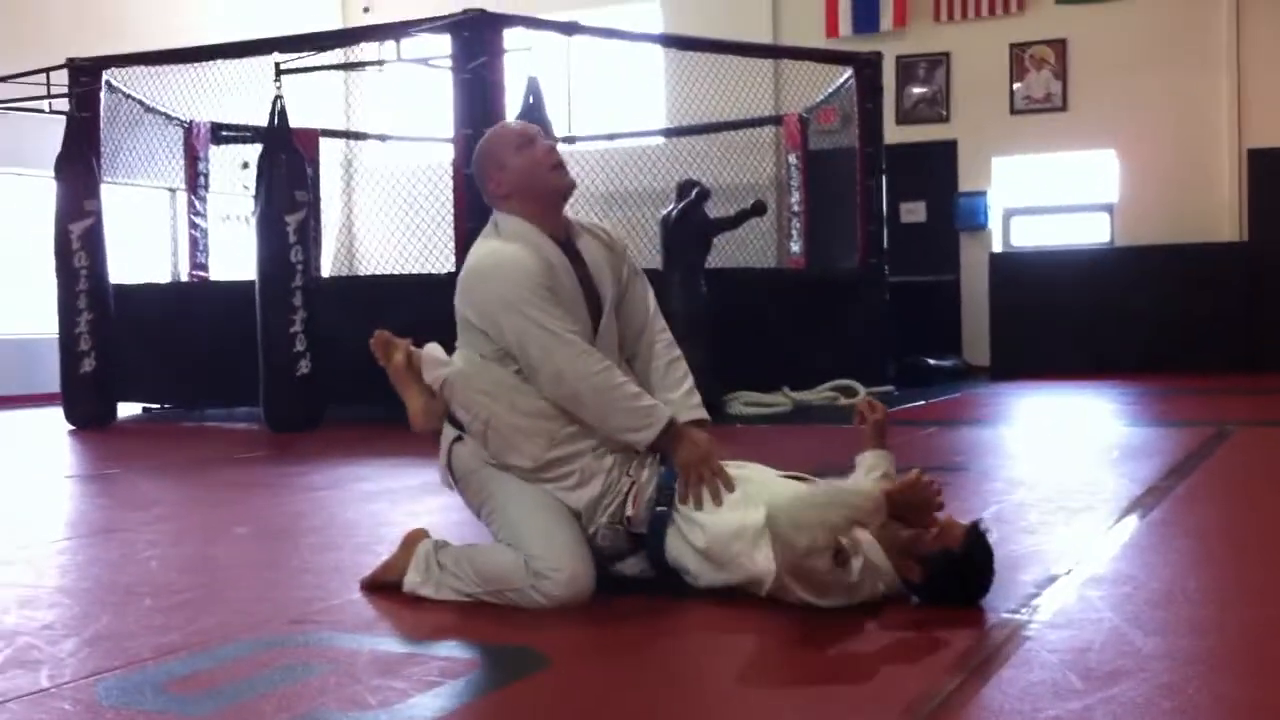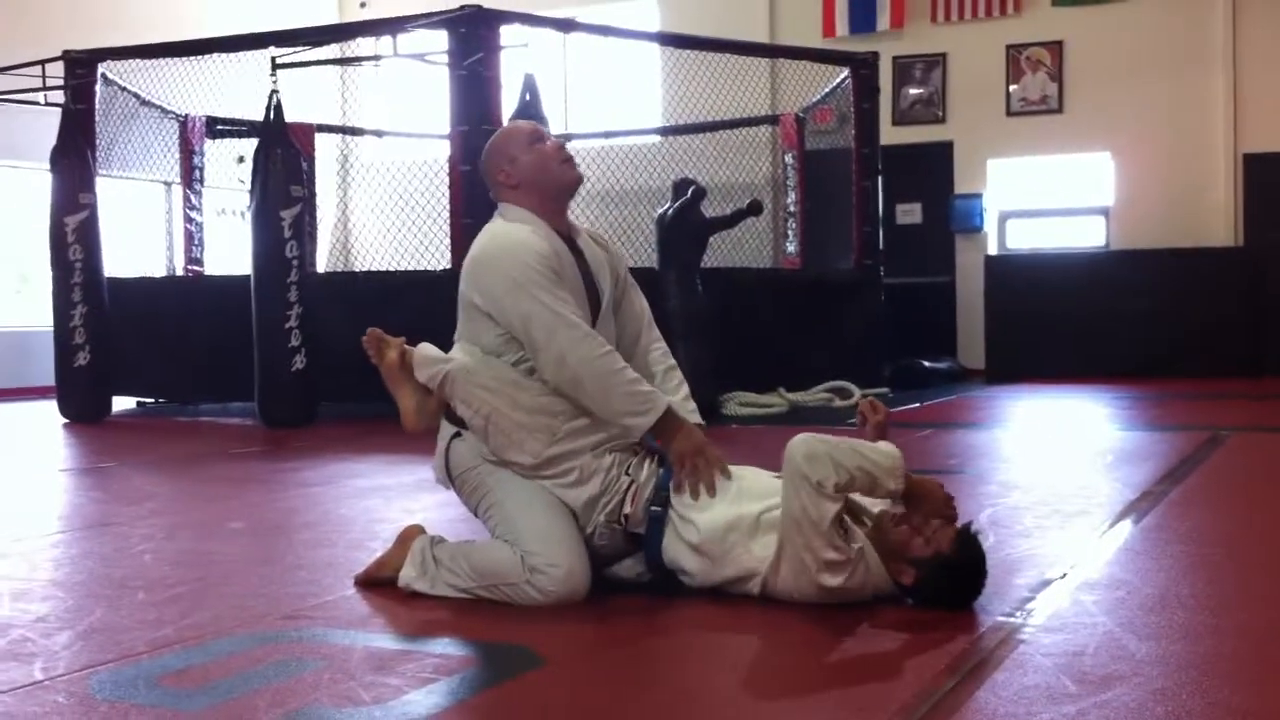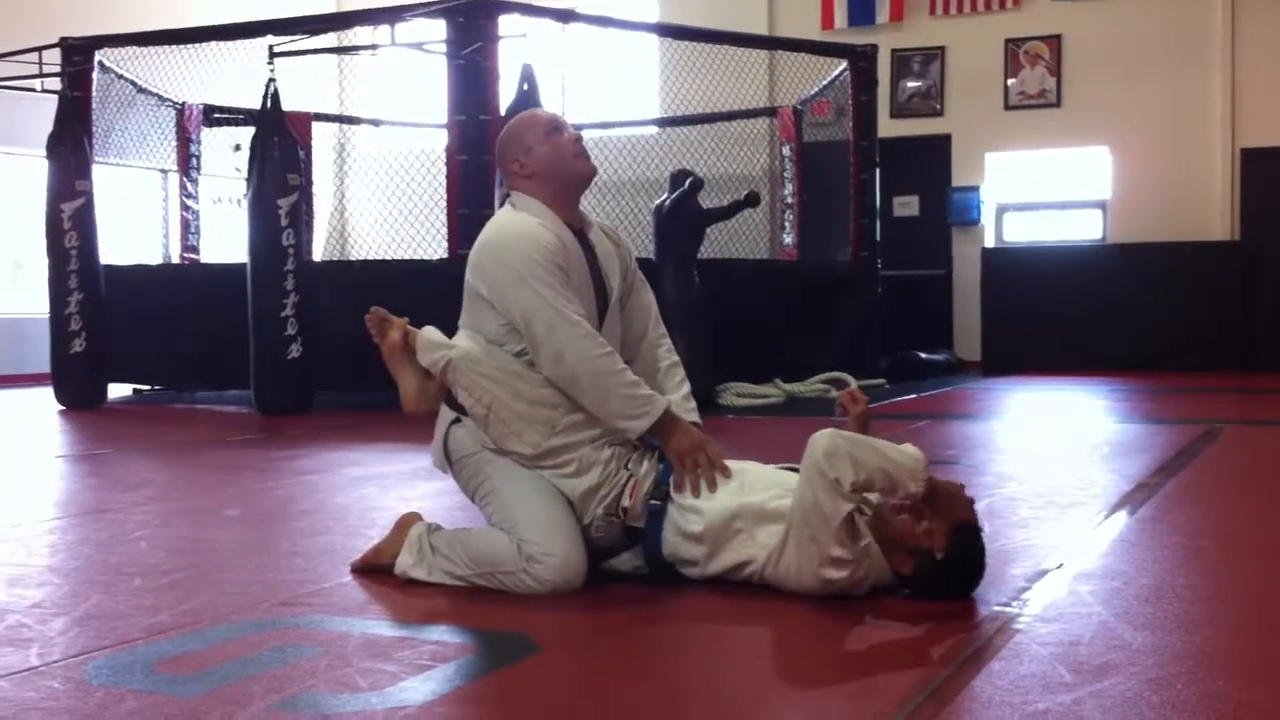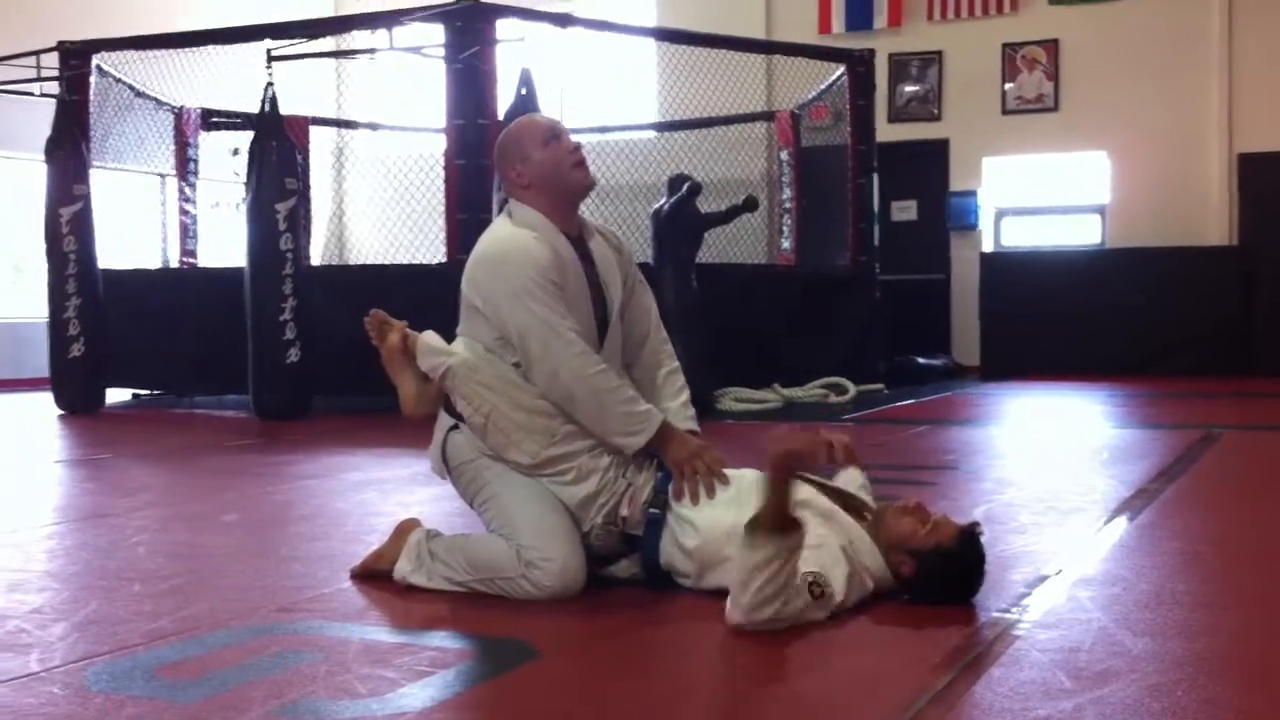
dt=0.4s
person 1, frame 1
left shoulder: (844, 574)
right shoulder: (877, 545)
left elbow: (787, 519)
left wrist: (884, 499)
right wrist: (878, 446)
left hip: (639, 511)
left ankle: (432, 373)
right ankle: (440, 386)
person 1, frame 2
left shoulder: (831, 572)
right shoulder: (873, 536)
left elbow: (806, 455)
left wrist: (904, 476)
right wrist: (883, 448)
left hip: (630, 506)
right hip: (671, 485)
left knee: (528, 415)
left ankle: (423, 369)
person 1, frame 3
left shoulder: (834, 567)
right shoulder: (874, 539)
left elbow: (830, 456)
left wrist: (925, 479)
right wrist: (864, 435)
left hip: (627, 498)
right hip: (667, 478)
left knee: (533, 408)
left ankle: (424, 350)
person 1, frame 4
left shoulder: (837, 571)
right shoulder: (871, 536)
left elbow: (753, 605)
left wrist: (776, 492)
right wrist: (850, 468)
left hip: (628, 507)
right hip: (666, 480)
left knee: (527, 412)
left ankle: (424, 355)
person 2, frame 1
left shoulder: (599, 246)
right shoulder: (500, 266)
left elbow: (650, 340)
right elbow: (574, 375)
left wrist: (689, 425)
right wrist: (669, 436)
left hip: (587, 445)
right hip: (502, 454)
right knee: (564, 579)
right ankle: (425, 559)
person 2, frame 2
left shoulder: (596, 250)
right shoulder: (508, 250)
left elbow: (644, 344)
right elbow: (577, 360)
left wrist: (687, 423)
right wrist: (668, 425)
left hip: (575, 444)
right hip: (495, 448)
right knee: (559, 576)
right ankle: (420, 556)
person 2, frame 3
left shoulder: (606, 243)
right shoulder: (516, 241)
left elbow: (648, 342)
right elbow: (576, 358)
left wrist: (686, 423)
right wrist: (666, 426)
left hip: (572, 434)
right knee: (556, 565)
right ankle: (418, 544)
person 2, frame 4
left shoulder: (606, 247)
right shoulder: (511, 253)
left elbow: (650, 349)
right elbow: (570, 373)
left wrist: (685, 431)
right wrist: (662, 437)
left hip: (570, 439)
right hip: (493, 442)
right knee: (555, 571)
right ankle: (417, 549)
person 3, frame 1
left shoulder: (694, 219)
right shoulder: (672, 218)
left elbow: (725, 223)
left wrist: (749, 212)
right wrist: (696, 198)
left hip: (690, 287)
right hip: (681, 289)
left knee: (699, 342)
right knee: (692, 343)
person 3, frame 2
left shoulder: (689, 219)
right shoulder: (668, 217)
left elbow: (719, 223)
left wrist: (744, 212)
right wrist: (692, 197)
left hip: (686, 286)
right hip: (675, 288)
left knee: (694, 344)
right knee: (684, 346)
left ankle: (698, 401)
right ankle: (692, 403)
person 3, frame 3
left shoulder: (688, 210)
right shoulder: (664, 208)
left elbow: (718, 214)
left wrist: (742, 203)
right wrist: (689, 188)
left hip: (684, 278)
right hip: (672, 280)
left knee: (694, 336)
right knee: (682, 337)
left ankle: (698, 392)
person 3, frame 4
left shoulder: (685, 214)
right shoulder: (662, 213)
left elbow: (716, 218)
left wrist: (740, 207)
right wrist: (686, 193)
left hip: (682, 282)
right hip: (671, 284)
left knee: (691, 341)
right knee: (681, 342)
left ankle: (696, 398)
right ankle: (686, 399)
